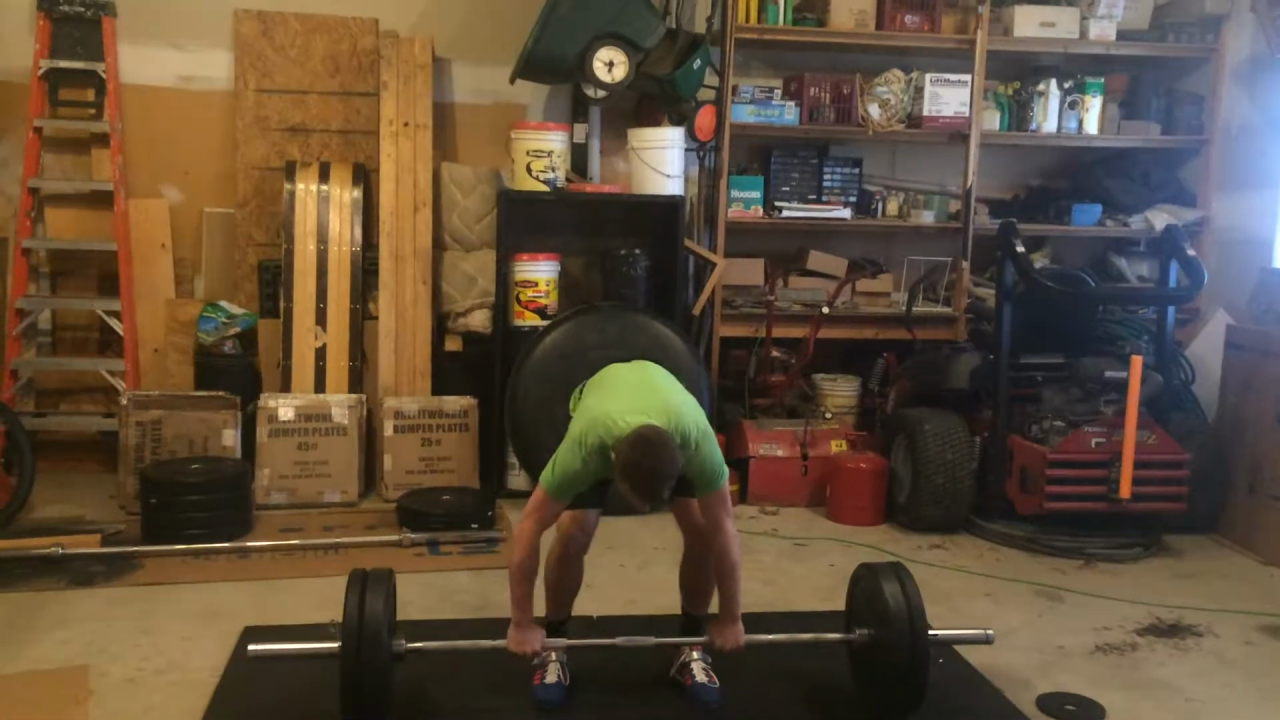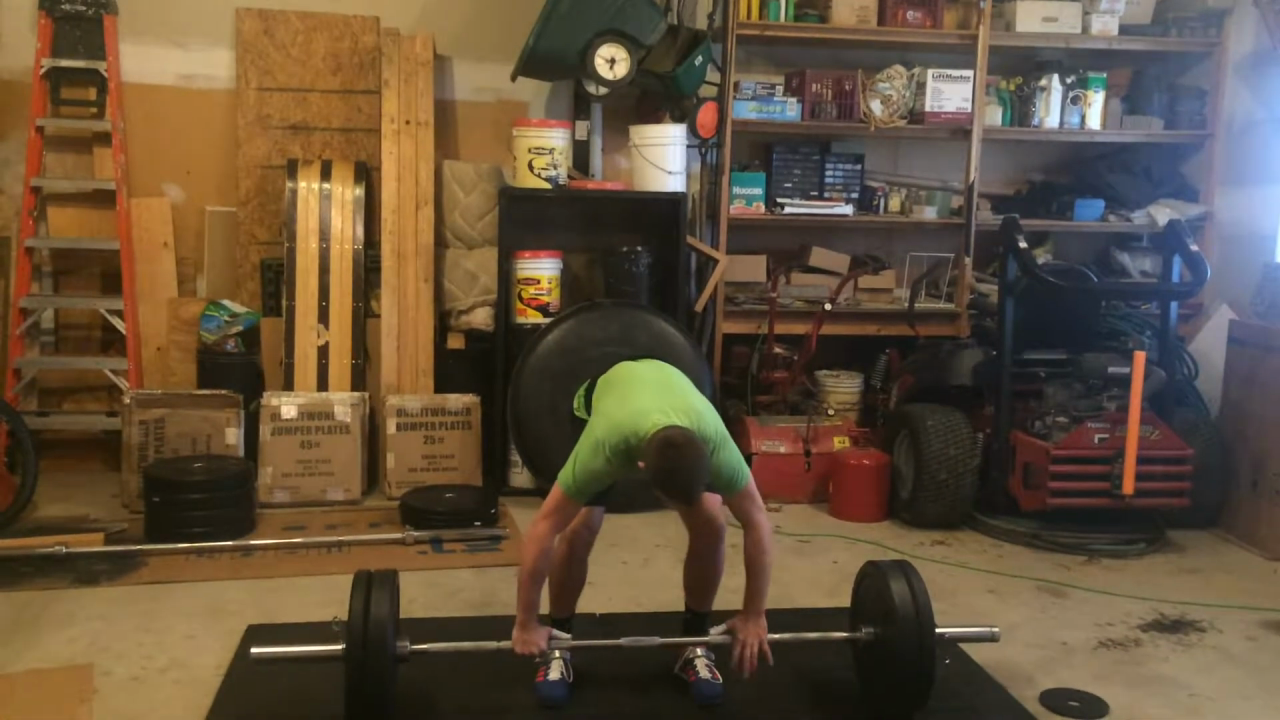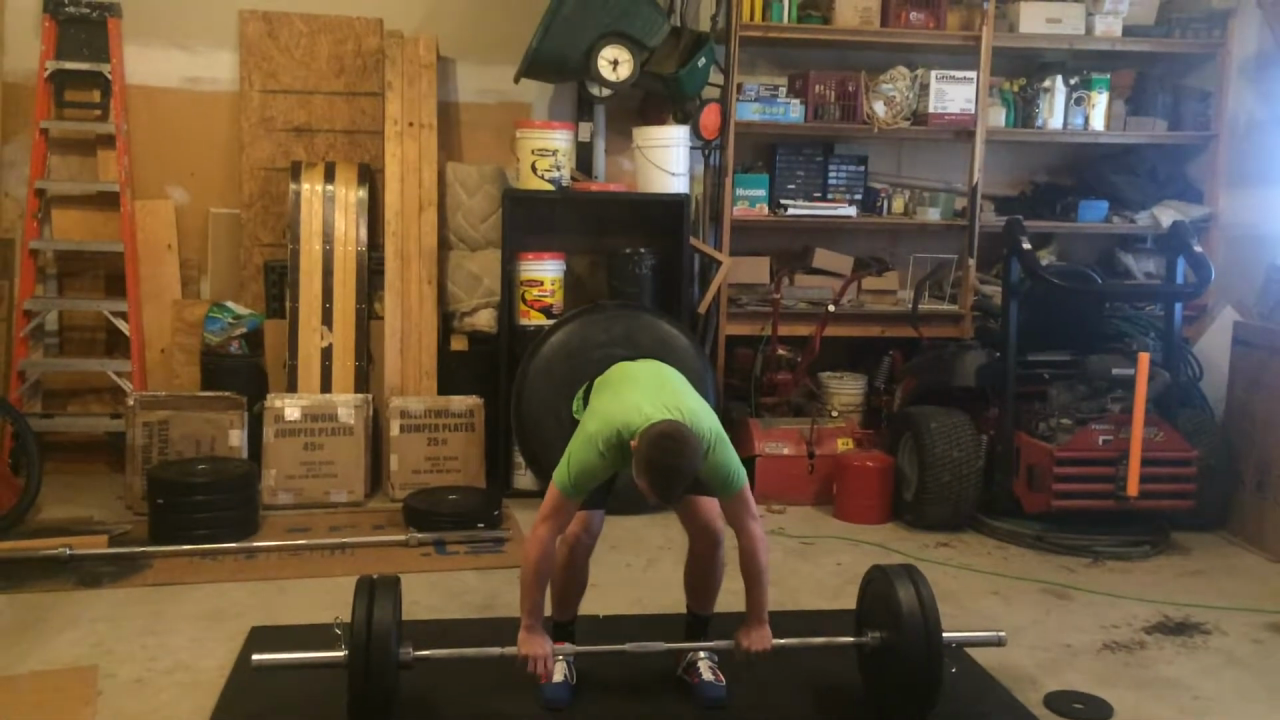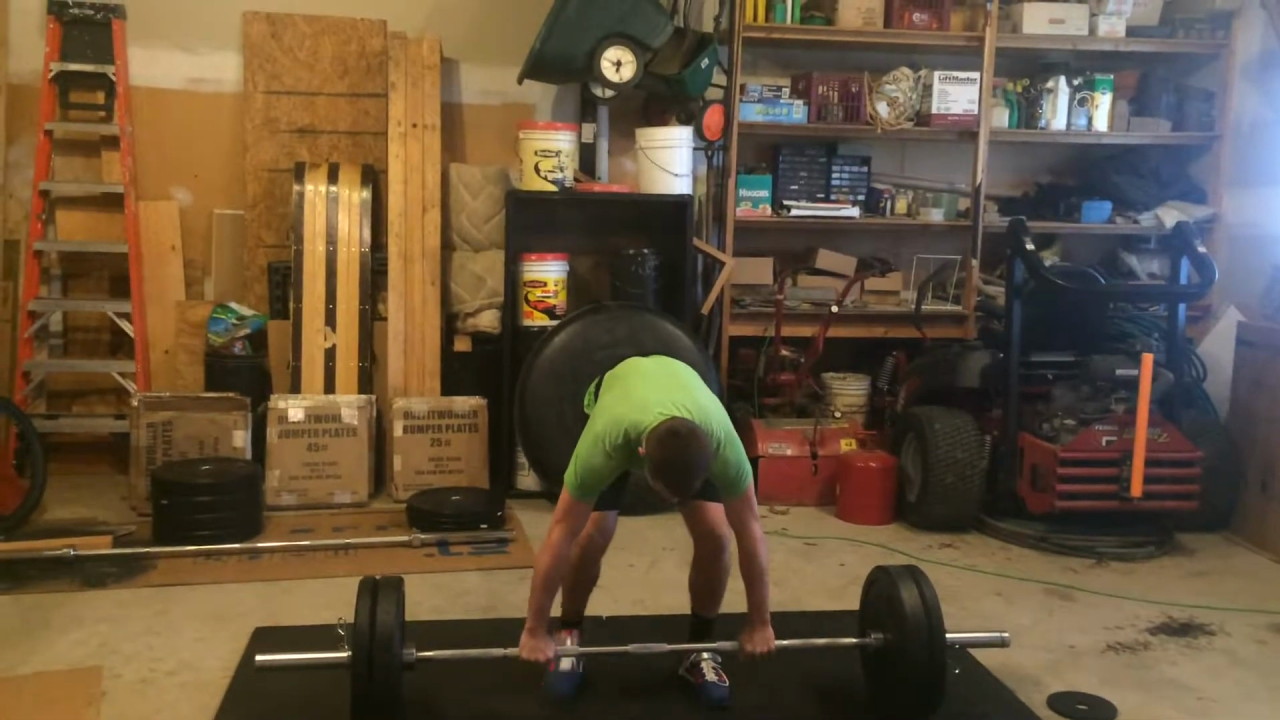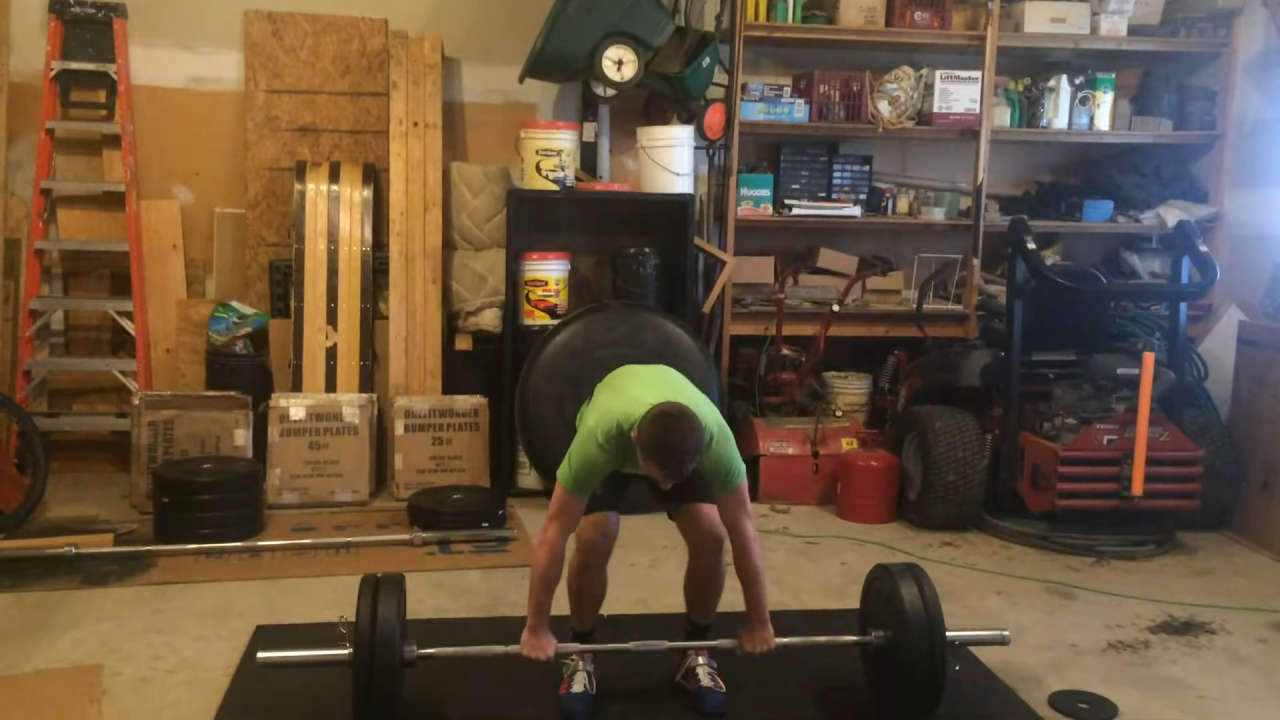
dt=1s
person 1, frame 1
left shoulder: (698, 444)
right shoulder: (585, 447)
left elbow: (722, 529)
right elbow: (529, 527)
left wrist: (730, 618)
right wrist: (521, 622)
right hip: (597, 411)
left knee: (702, 531)
right knee: (571, 536)
left ankle: (691, 649)
right ankle: (553, 649)
person 1, frame 2
left shoulder: (716, 446)
right shoulder: (605, 446)
left elbow: (757, 522)
right elbow: (543, 528)
left wrist: (754, 615)
right wrist: (526, 623)
left knee: (711, 526)
right knee: (577, 532)
left ankle: (695, 644)
right ankle: (558, 647)
person 1, frame 3
left shoulder: (711, 444)
right shoulder: (597, 443)
left elbow: (749, 527)
right elbow: (543, 531)
left wrist: (757, 622)
right wrist: (531, 628)
left knee: (709, 532)
right knee: (577, 537)
left ankle: (697, 648)
right ankle: (561, 648)
person 1, frame 4
left shoulder: (722, 442)
right shoulder: (606, 441)
left elbow: (749, 530)
right elbow: (561, 532)
left wrist: (760, 623)
right wrist: (535, 630)
left knee: (714, 538)
right knee: (592, 536)
left ankle: (700, 648)
right ankle: (568, 636)
person 1, frame 5
left shoulder: (715, 439)
right shoulder: (598, 438)
left elbow: (742, 529)
right elbow: (555, 531)
left wrist: (758, 621)
right wrist: (536, 627)
left hip: (684, 442)
right hip: (612, 432)
left knee: (710, 539)
right knee: (593, 543)
left ankle: (696, 653)
right ankle: (581, 655)
